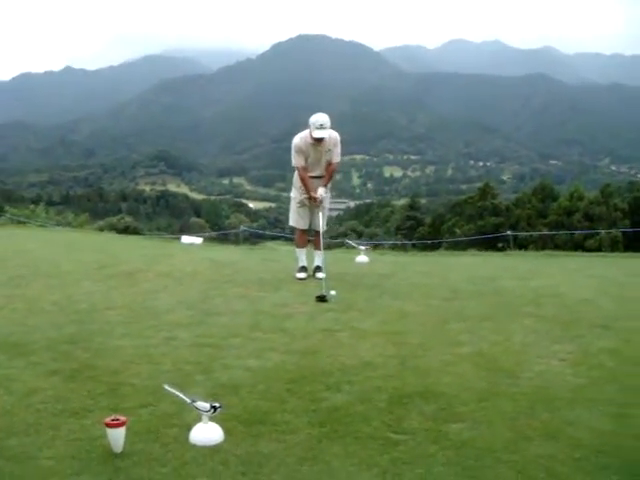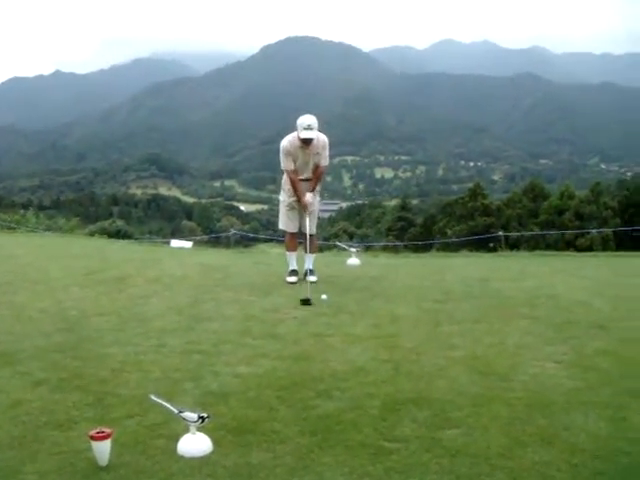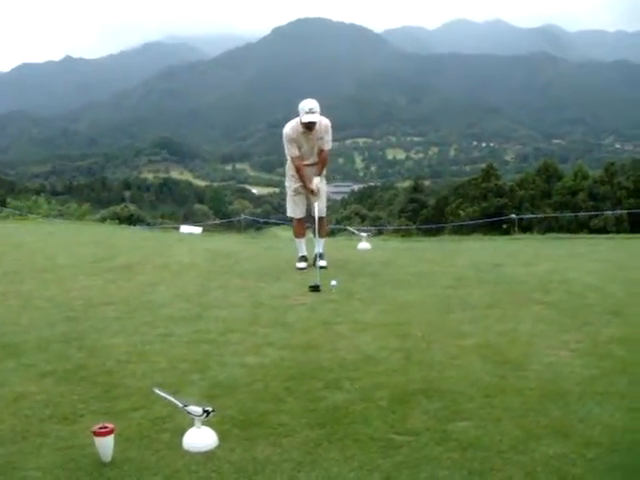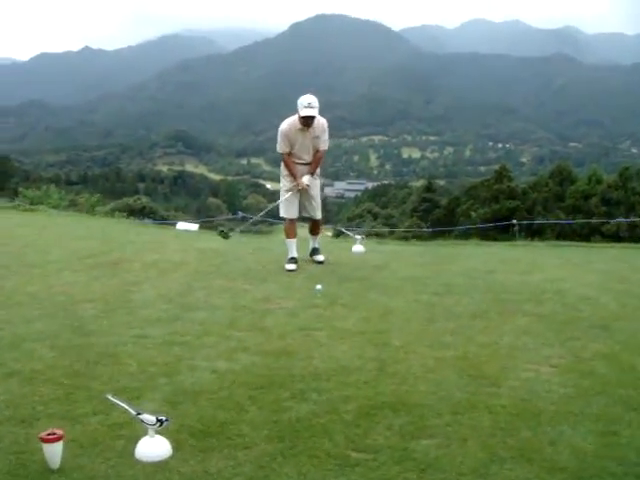
dt=0.5s
person 1, frame 1
left shoulder: (335, 137)
right shoulder: (299, 141)
left elbow: (333, 165)
right elbow: (301, 170)
left wrist: (322, 188)
right wrist: (310, 193)
left hip: (323, 184)
right hip: (303, 184)
left knee: (320, 228)
right knee: (300, 227)
left ankle: (318, 265)
right ankle: (302, 265)
person 1, frame 2
left shoulder: (323, 141)
right shoulder: (287, 144)
left elbow: (320, 169)
right elbow: (291, 174)
left wrist: (310, 193)
right wrist: (301, 198)
left hip: (312, 187)
right hip: (291, 187)
left knee: (311, 231)
right knee: (291, 230)
left ankle: (309, 268)
right ankle: (292, 268)
person 1, frame 3
left shoulder: (325, 124)
right shoulder: (289, 131)
left elbow: (324, 152)
right elbow: (296, 160)
left wrist: (317, 178)
right wrist: (307, 183)
left hip: (318, 171)
right hip: (296, 173)
left knee: (321, 214)
right knee: (298, 216)
left ankle: (319, 252)
right ankle: (302, 254)
person 1, frame 4
left shoulder: (323, 124)
right shoulder: (286, 127)
left elbow: (320, 152)
right elbow: (285, 156)
left wrist: (309, 176)
right wrist: (297, 178)
left hip: (312, 172)
right hip: (290, 172)
left knee: (316, 216)
right knee: (290, 216)
left ankle: (314, 247)
right ankle: (292, 255)
